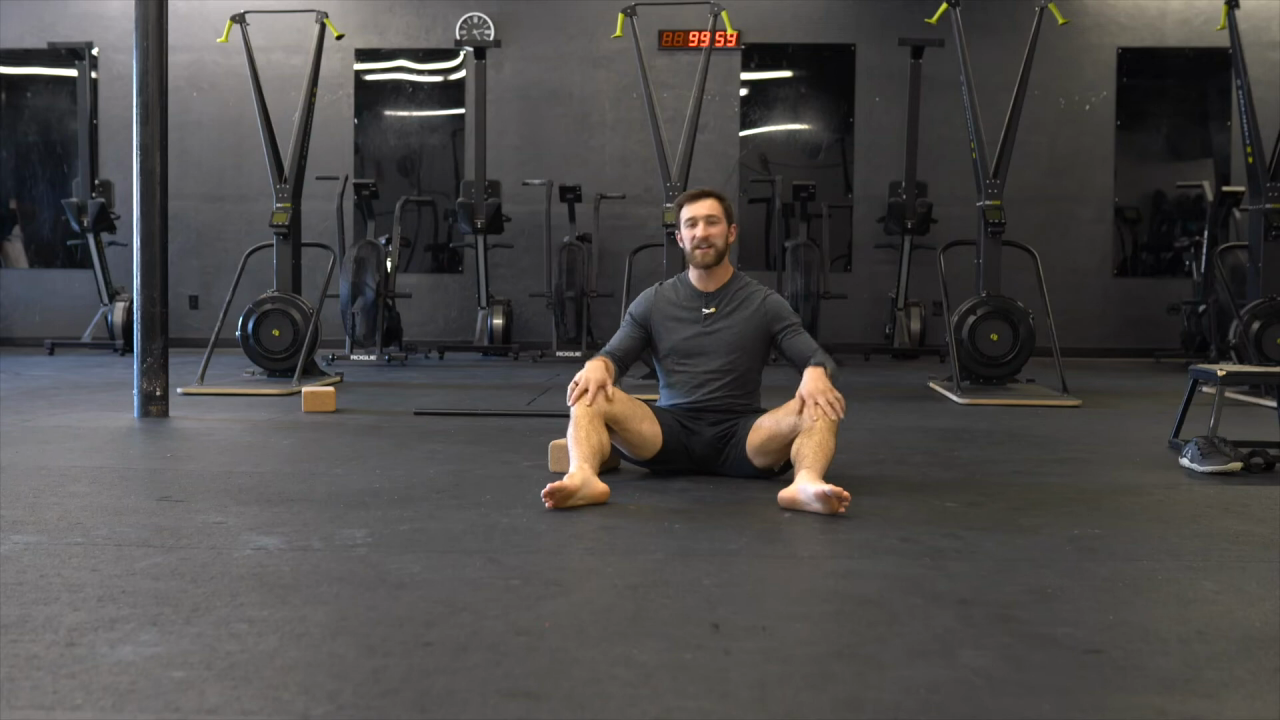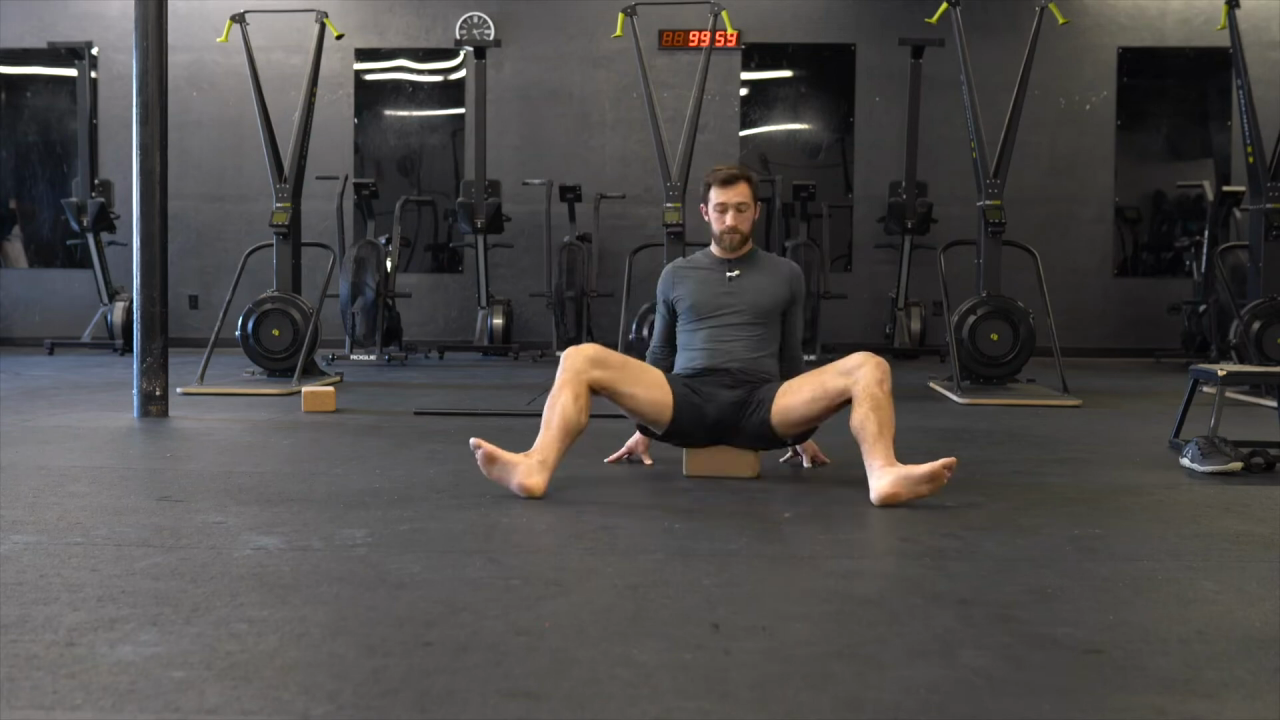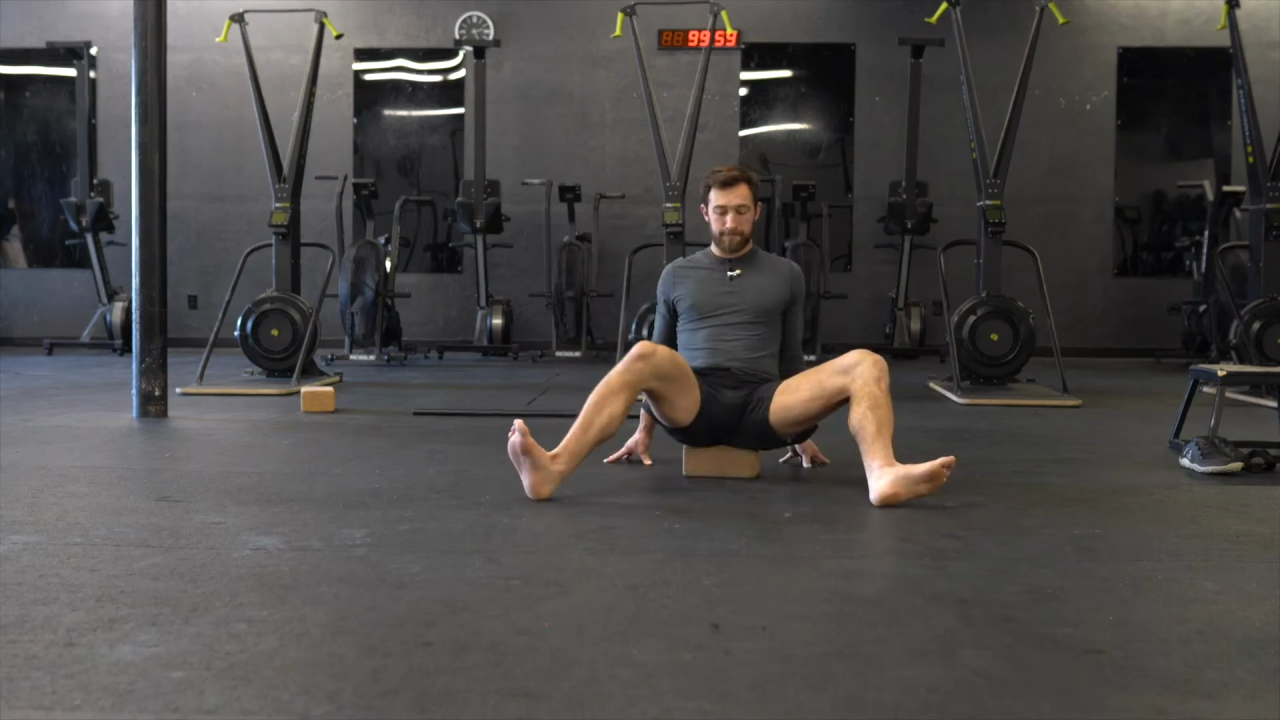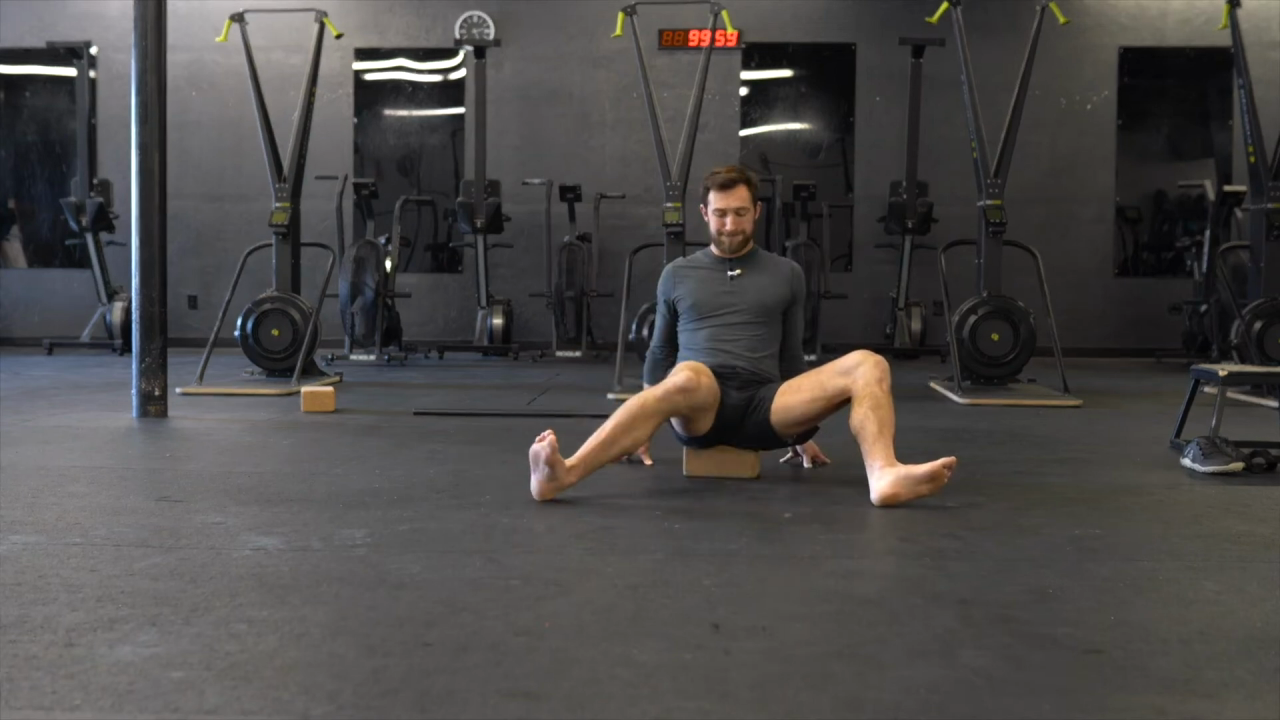
dt=0.4s
person 1, frame 1
left shoulder: (764, 304)
right shoulder: (653, 303)
left elbow: (815, 359)
right elbow: (612, 357)
left wrist: (815, 372)
right wrist: (597, 365)
left hip: (739, 436)
right hip: (672, 433)
left knee: (820, 405)
right knee: (590, 396)
left ankle: (806, 485)
right ankle: (582, 478)
person 1, frame 2
left shoulder: (785, 275)
right shoulder: (677, 275)
left elbow: (790, 358)
right elbow: (661, 354)
left wrist: (799, 427)
right wrist: (644, 425)
left hip: (758, 406)
right hip: (689, 402)
left knee: (869, 367)
right knee: (581, 360)
left ankle: (884, 475)
right ankle: (535, 469)
person 1, frame 3
left shoulder: (786, 275)
right shoulder: (677, 275)
right elbow: (663, 358)
left wrist: (800, 428)
right wrist: (645, 429)
left hip: (761, 407)
right hip: (693, 405)
left knee: (866, 365)
right knee: (644, 356)
left ankle: (883, 475)
right ankle: (554, 469)
person 1, frame 4
left shoulder: (786, 274)
right shoulder: (677, 275)
right elbow: (661, 355)
left wrist: (802, 428)
right wrist: (645, 427)
left hip: (763, 406)
right hip: (698, 408)
left knee: (868, 366)
right knee: (689, 379)
left ankle: (884, 475)
right ankle: (565, 474)
